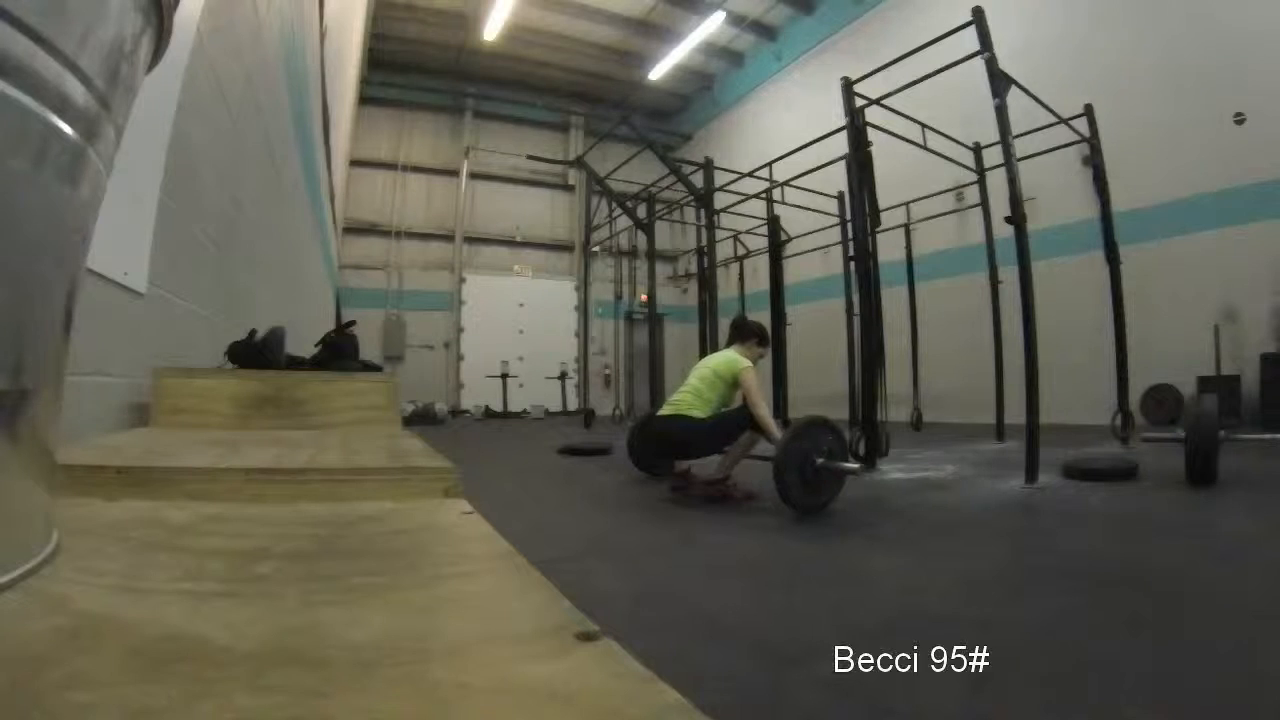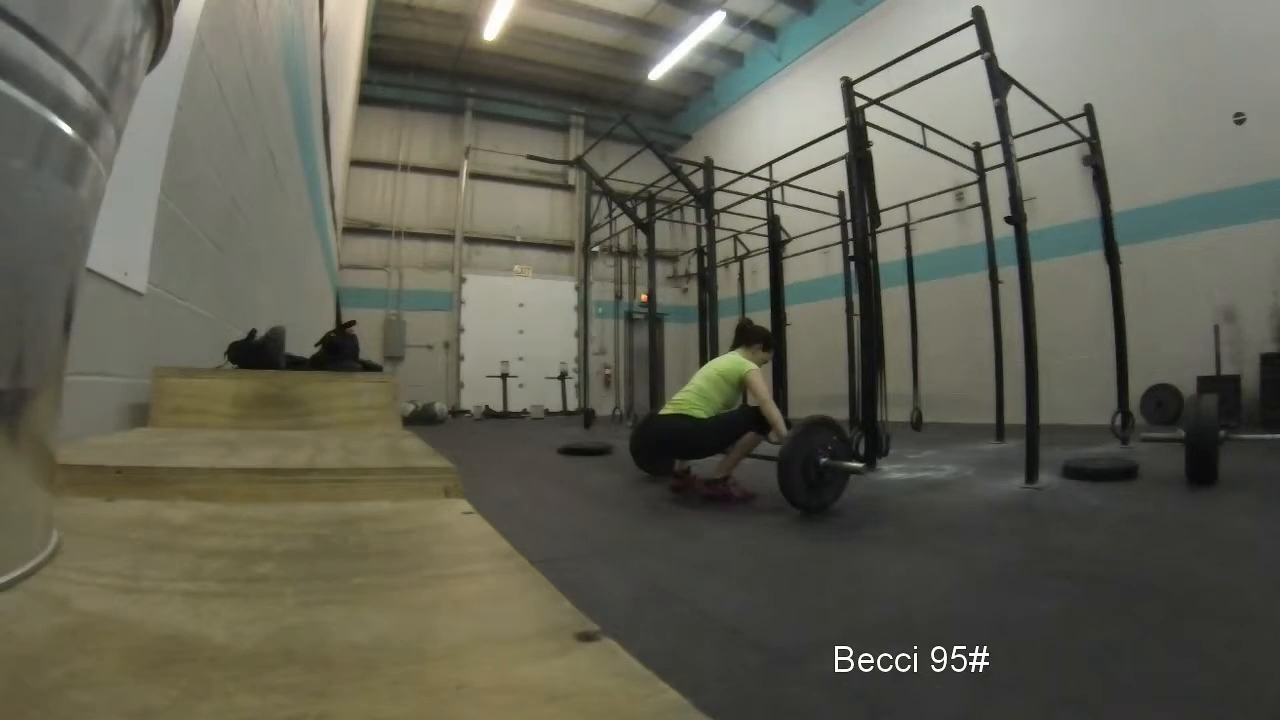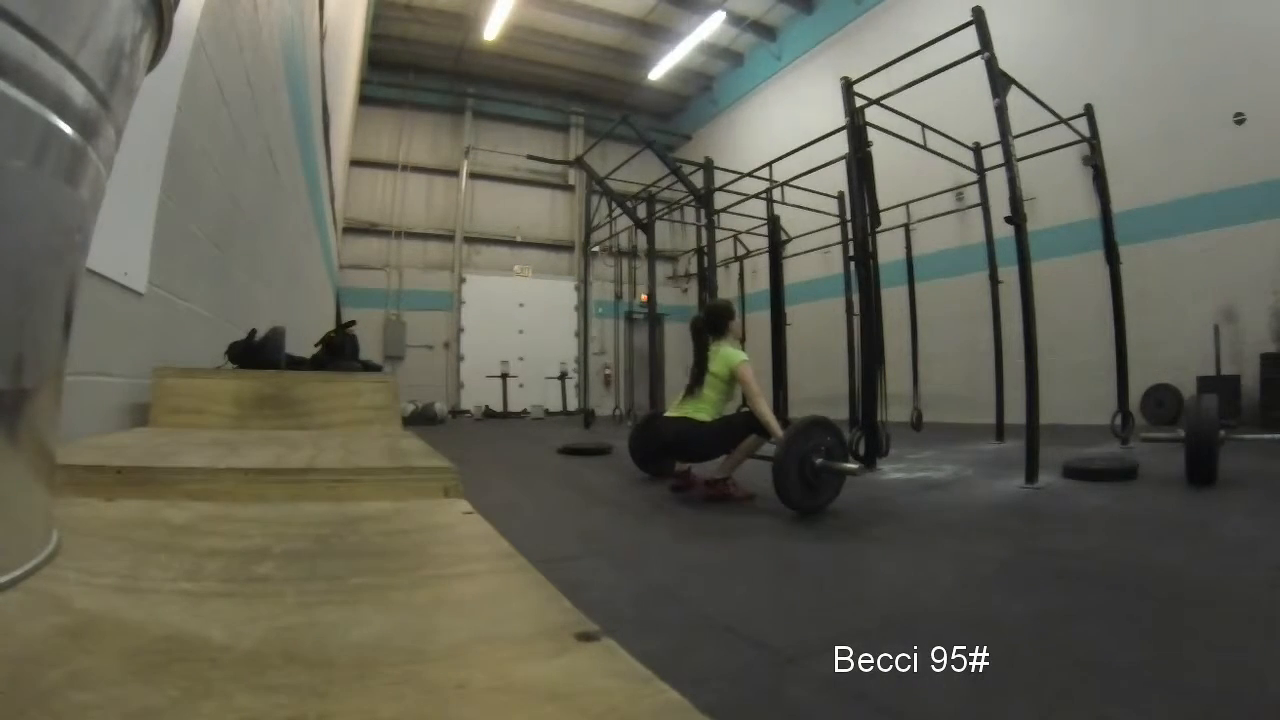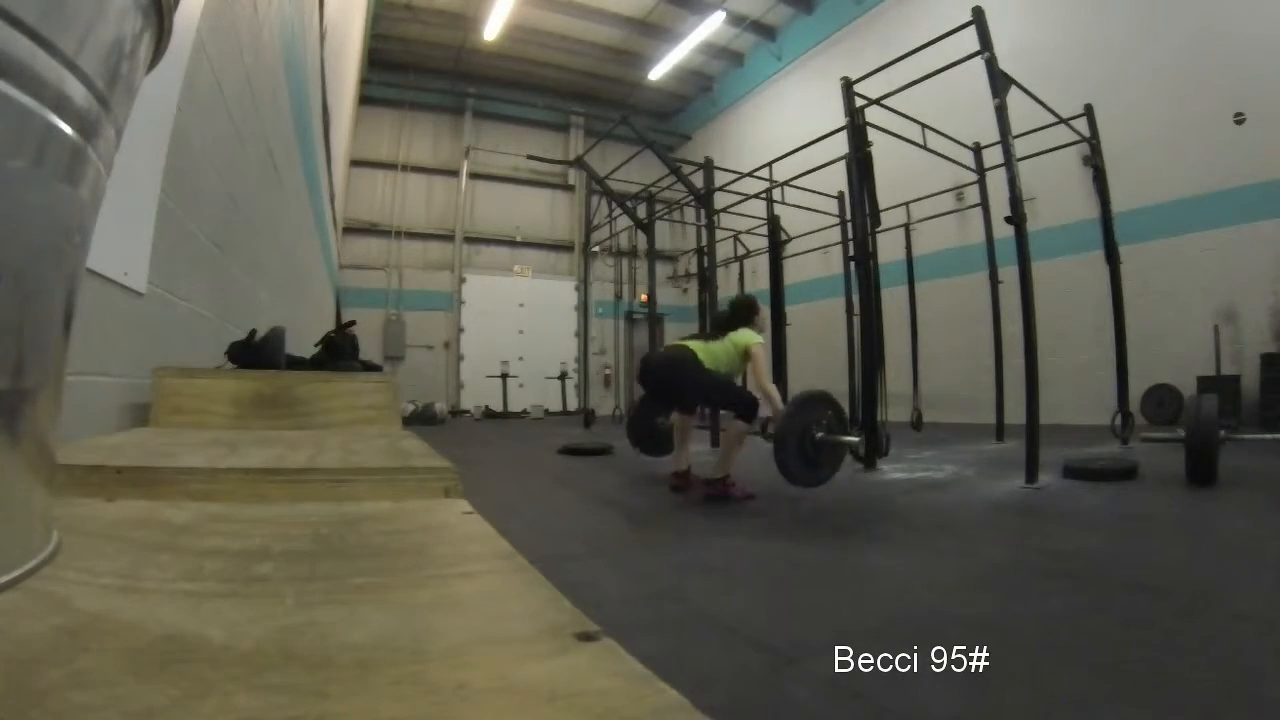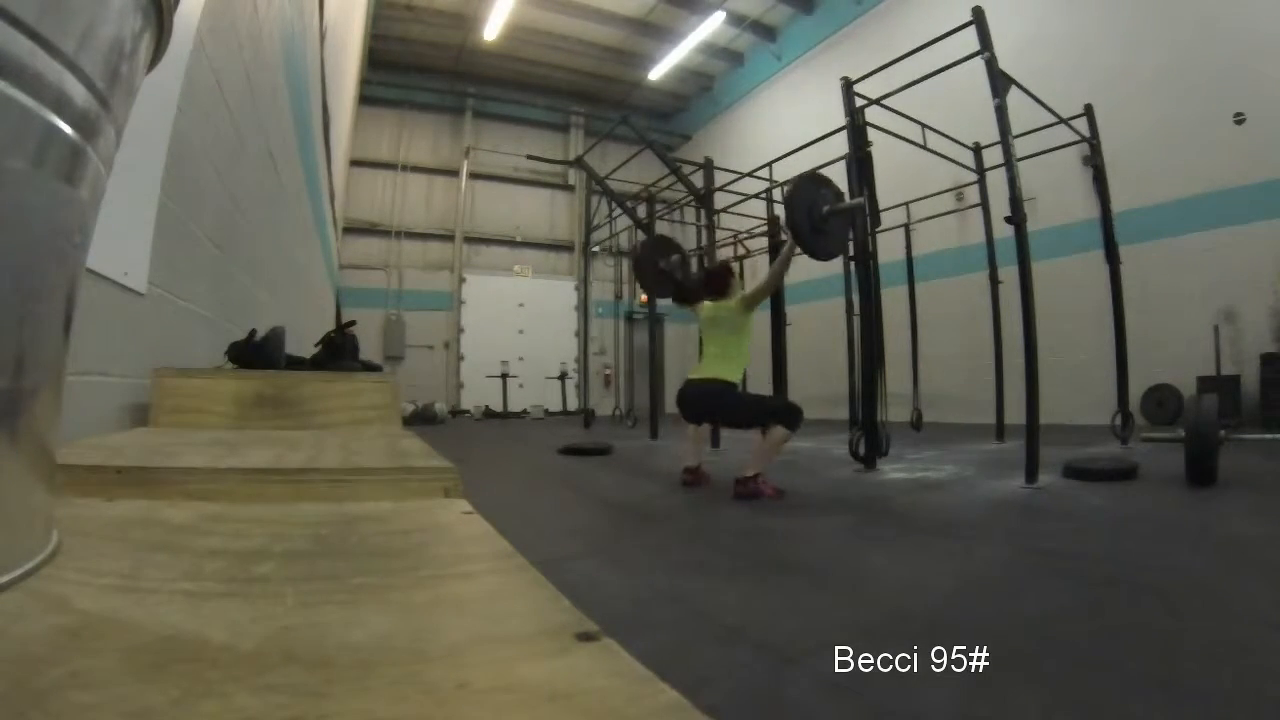
dt=1s
person 1, frame 1
left shoulder: (714, 358)
right shoulder: (740, 362)
right elbow: (757, 405)
left hip: (660, 431)
right hip: (682, 433)
right knee: (755, 418)
left ankle: (681, 473)
right ankle: (717, 481)
person 1, frame 2
left shoulder: (719, 361)
right shoulder: (745, 366)
right elbow: (766, 402)
left hip: (660, 430)
right hip: (683, 433)
right knee: (760, 418)
left ankle: (681, 473)
right ankle: (717, 481)
person 1, frame 3
left shoulder: (704, 353)
right shoulder: (734, 356)
right elbow: (757, 402)
left hip: (667, 432)
right hip: (691, 437)
right knee: (761, 423)
left ankle: (682, 473)
right ankle: (718, 481)
person 1, frame 4
left shoulder: (724, 336)
right shoulder: (752, 338)
right elbow: (764, 383)
left hip: (650, 367)
right hip: (677, 369)
left knee: (686, 401)
right knee: (747, 406)
left ankle: (681, 473)
right ankle: (718, 481)
person 1, frame 5
left shoulder: (705, 308)
right shoulder: (739, 306)
right elbow: (772, 279)
right wrist: (792, 242)
left hip: (688, 397)
right hip: (717, 395)
right knee: (790, 414)
left ankle: (692, 468)
right ankle: (750, 479)
